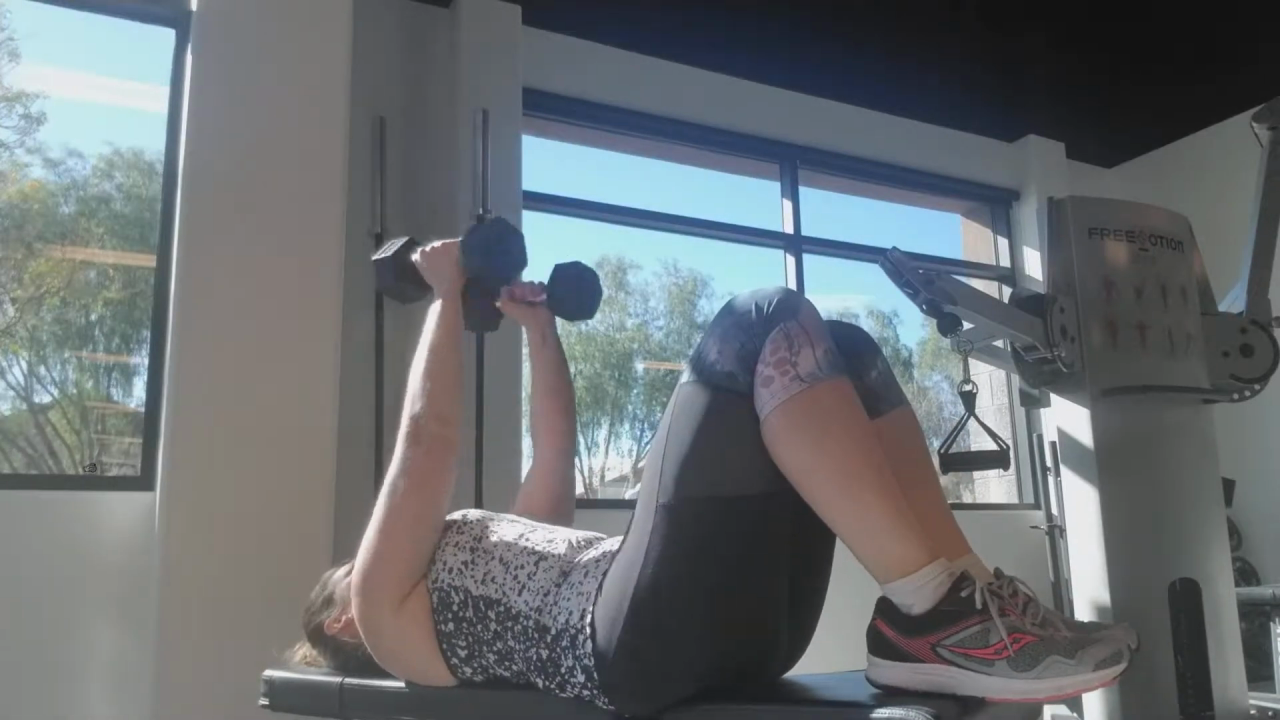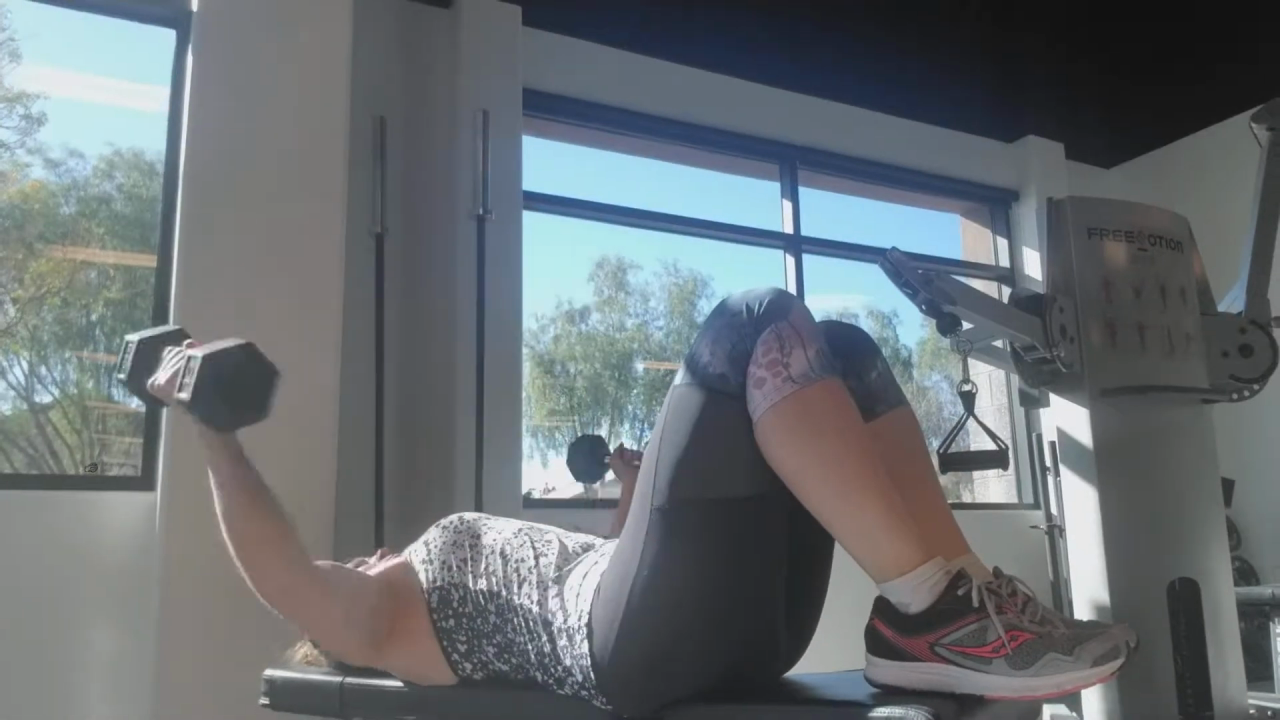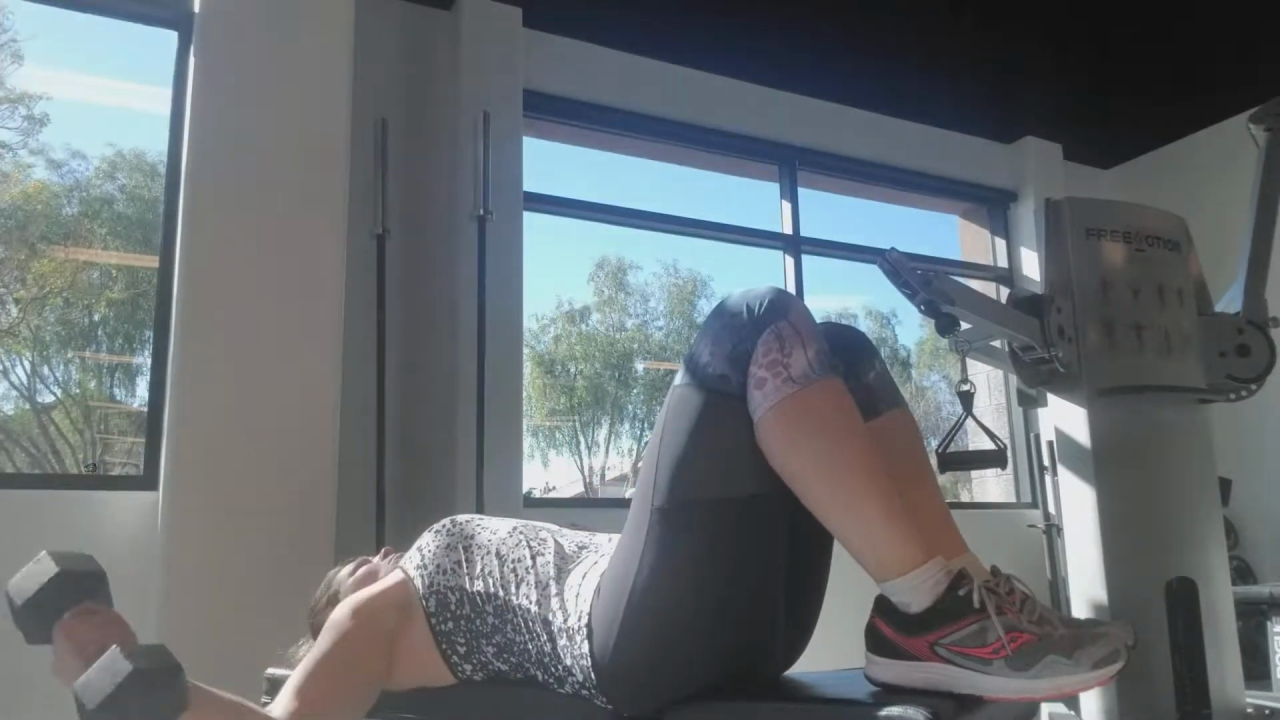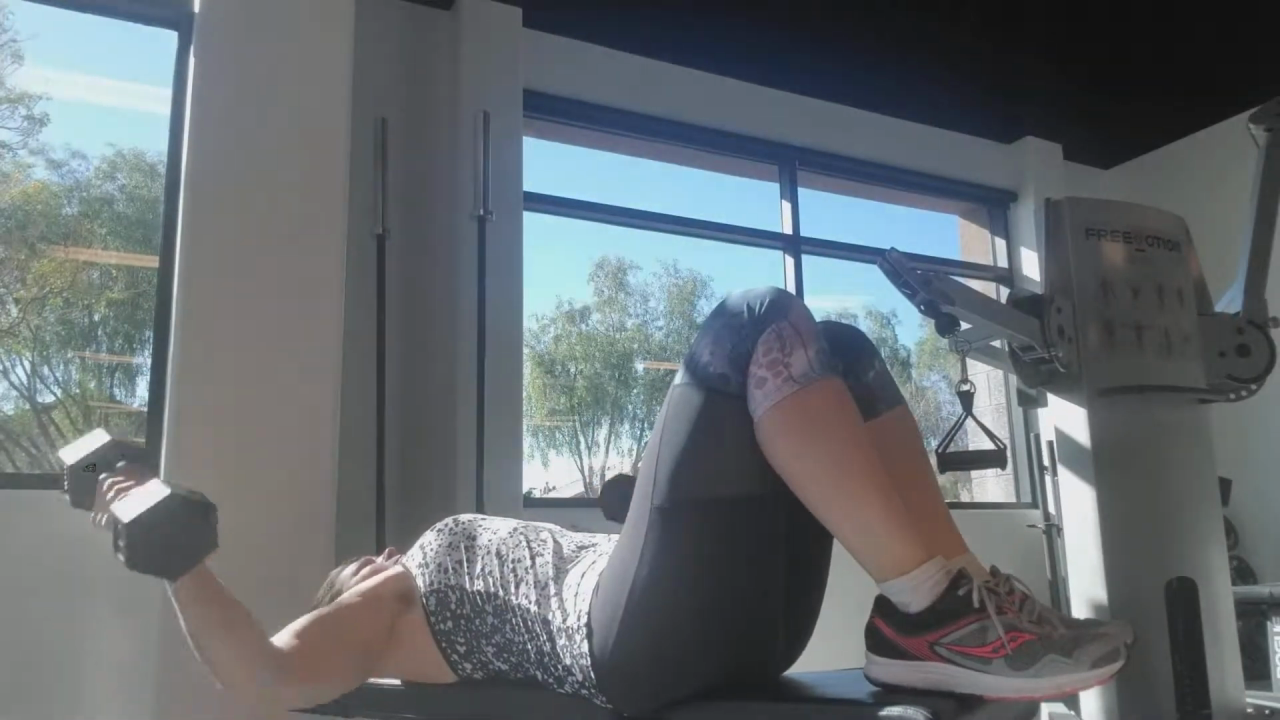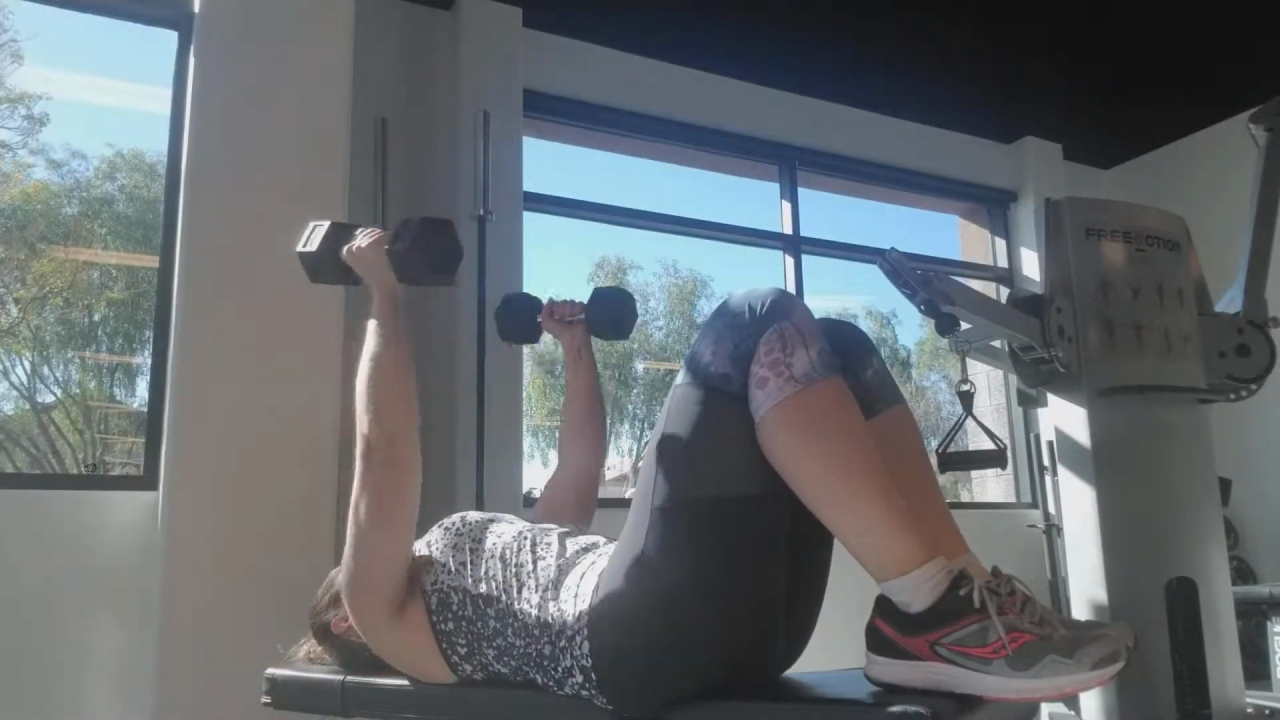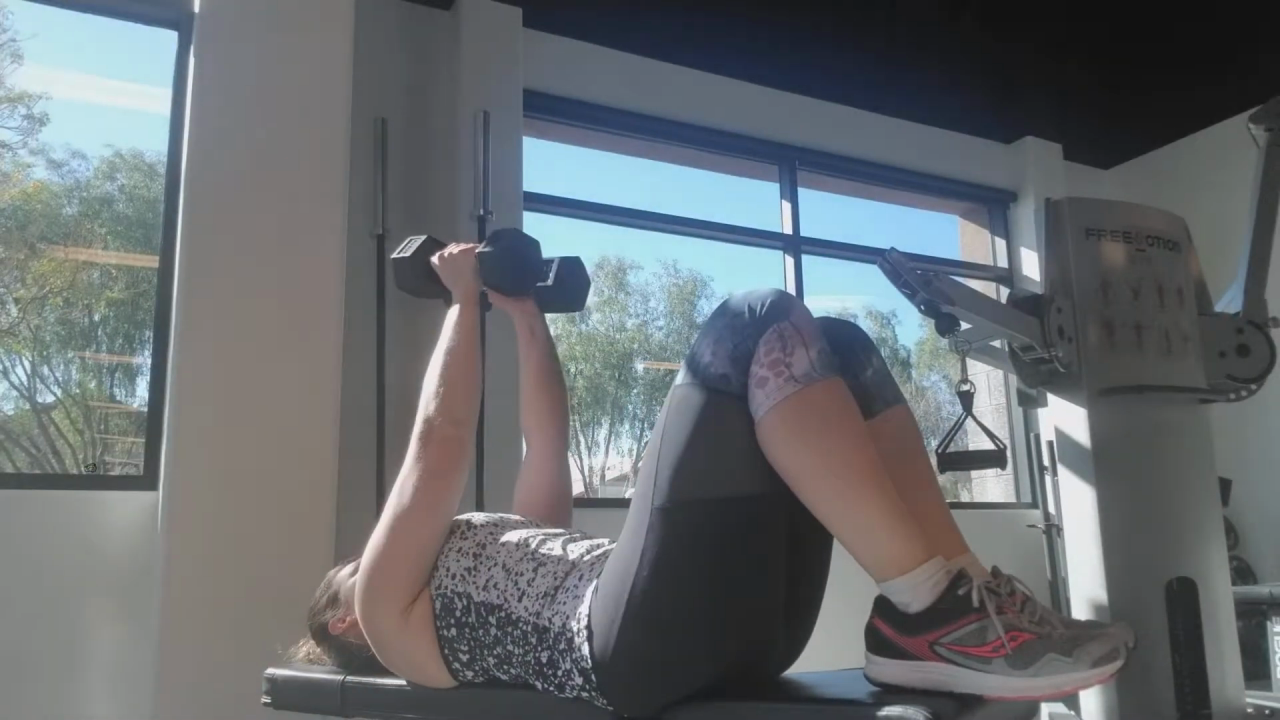
dt=0.5s
person 1, frame 1
left shoulder: (503, 555)
right shoulder: (391, 611)
left elbow: (554, 450)
right elbow: (429, 438)
left wrist: (538, 329)
right wrist: (446, 299)
left hip: (737, 623)
right hip: (640, 640)
left knee: (841, 348)
right knee: (767, 324)
left ankle: (961, 595)
right ankle: (932, 621)
person 1, frame 2
left shoulder: (458, 567)
right shoulder: (382, 615)
right elbow: (286, 574)
left wrist: (631, 487)
right wrist: (212, 428)
left hip: (736, 622)
right hip: (639, 636)
left knee: (841, 350)
right knee: (762, 325)
left ankle: (955, 594)
right ankle: (928, 619)
person 1, frame 3
left shoulder: (456, 556)
right shoulder: (377, 625)
left hip: (732, 622)
left knee: (835, 351)
right knee: (757, 327)
left ankle: (947, 600)
right ankle: (927, 619)
person 1, frame 4
left shoulder: (453, 566)
right shoulder: (386, 616)
left wrist: (634, 502)
left hip: (728, 619)
right hip: (638, 636)
left knee: (838, 351)
right knee: (757, 324)
left ankle: (949, 602)
right ankle: (928, 618)
person 1, frame 5
left shoulder: (502, 557)
right shoulder: (388, 610)
left elbow: (584, 460)
right elbow: (385, 453)
left wrist: (575, 346)
right wrist: (383, 300)
left hip: (733, 623)
right hip: (640, 639)
left knee: (837, 346)
right knee: (758, 326)
left ankle: (960, 595)
right ankle: (932, 617)
person 1, frame 6
left shoulder: (499, 547)
right shoulder: (393, 609)
left elbow: (547, 443)
right elbow: (440, 439)
left wrist: (524, 316)
right wrist: (464, 301)
left hip: (741, 618)
right hip: (642, 640)
left knee: (838, 349)
right knee: (759, 327)
left ankle: (958, 589)
right ankle: (929, 613)
